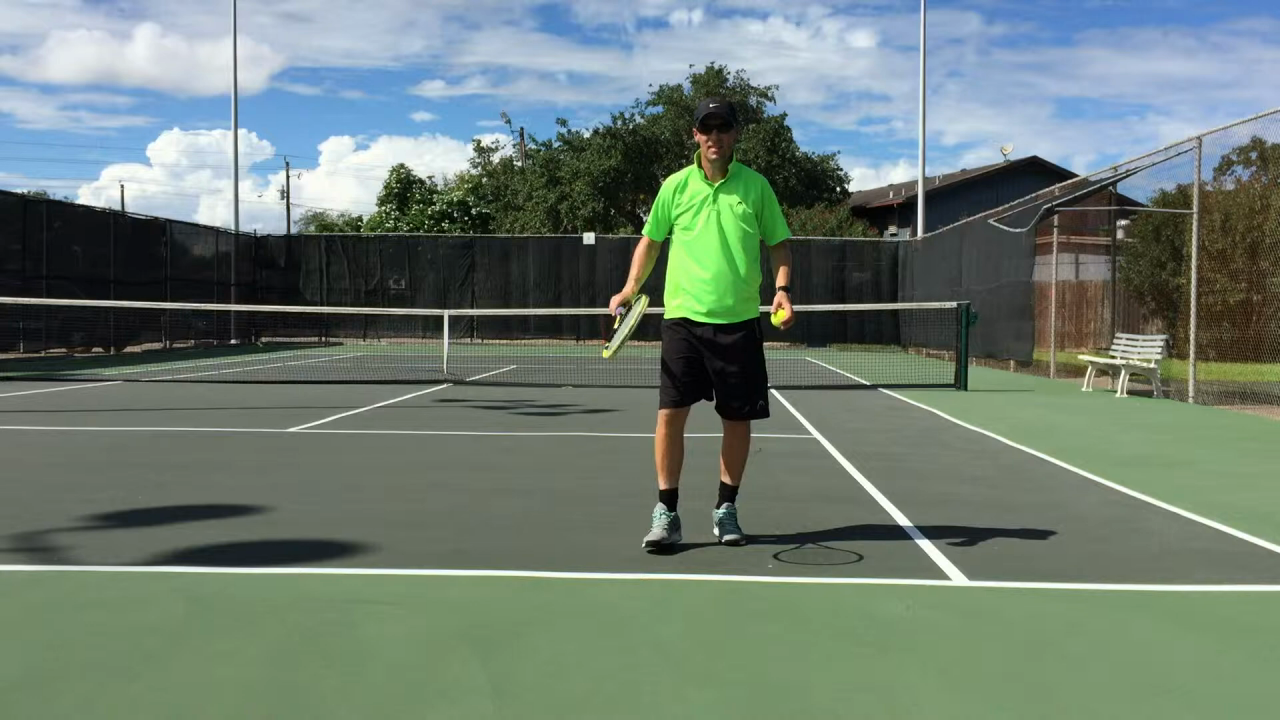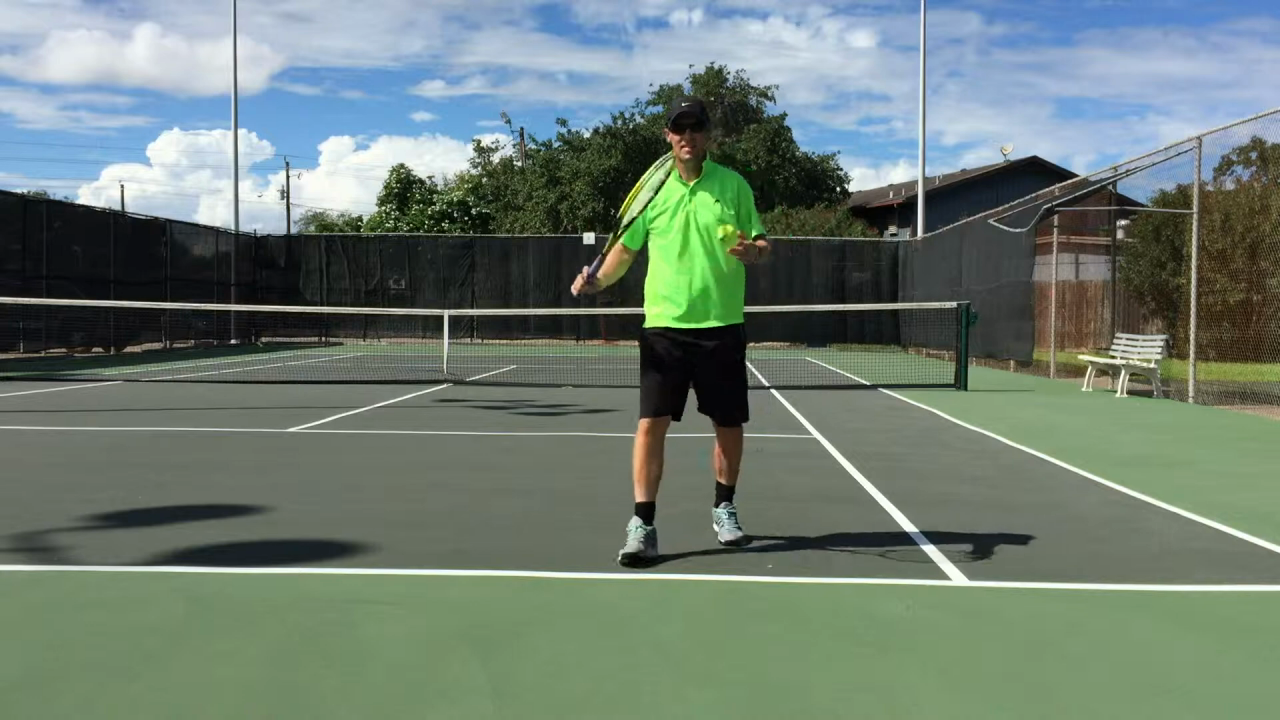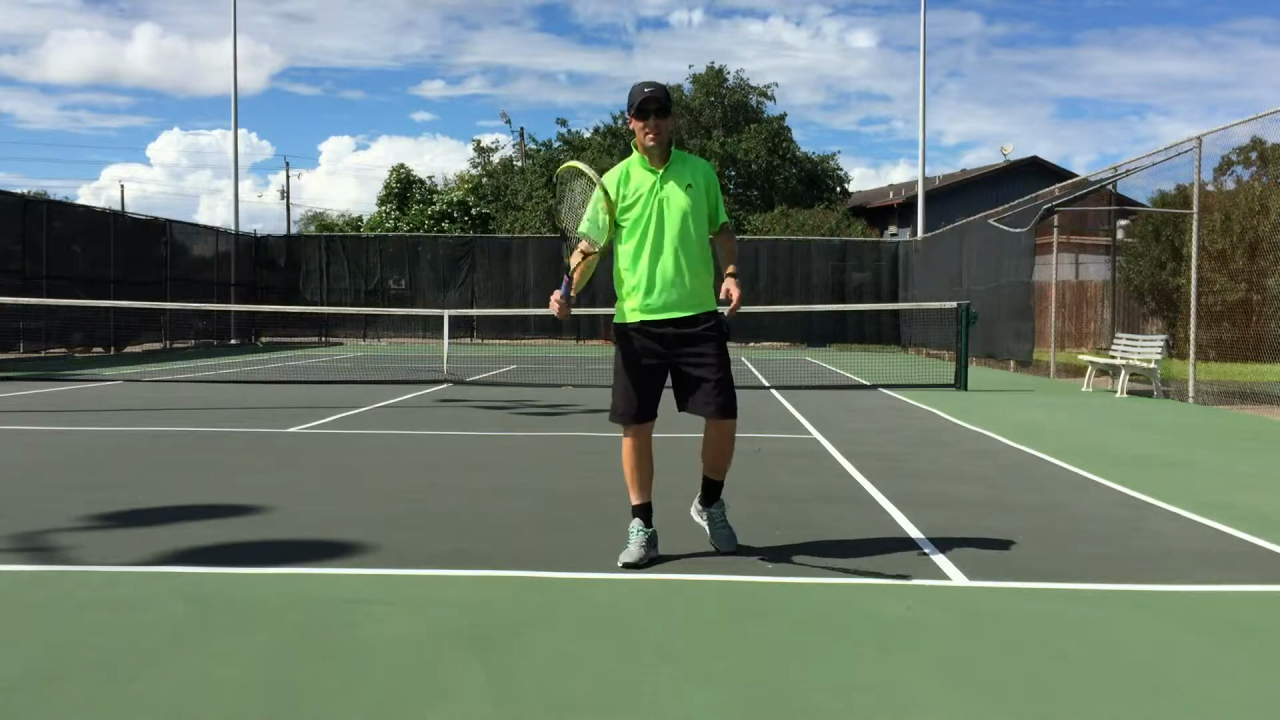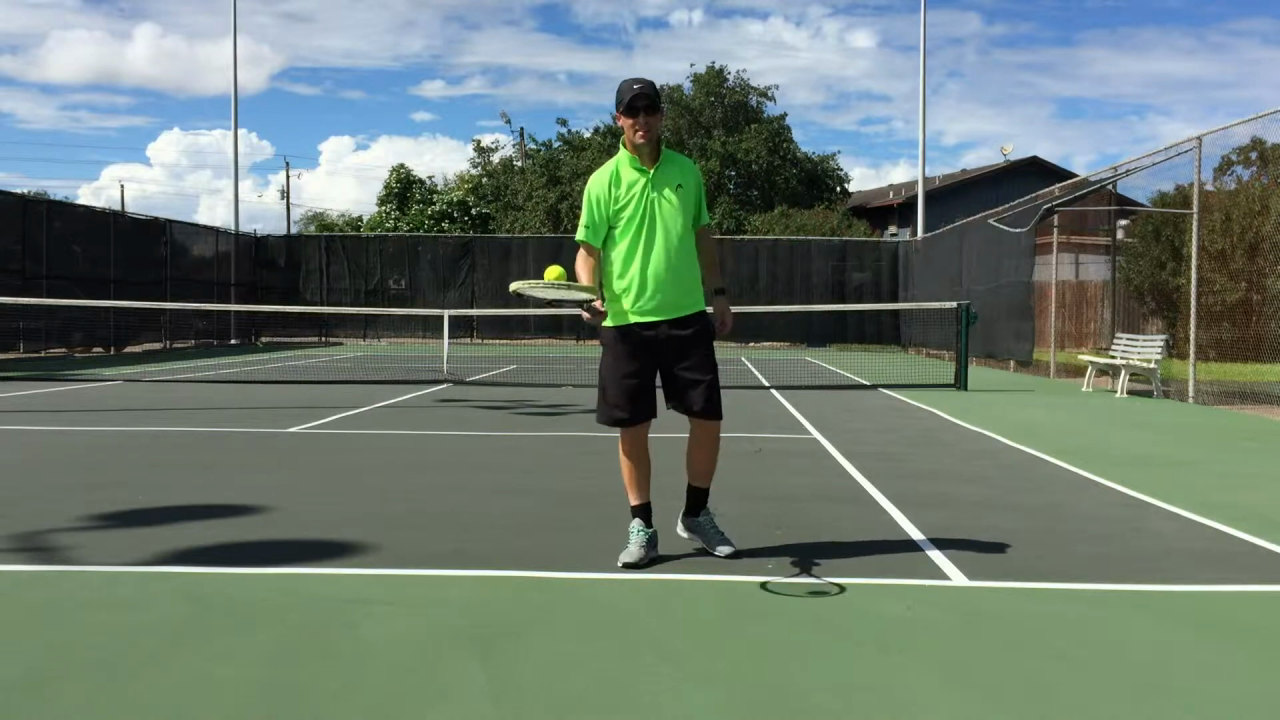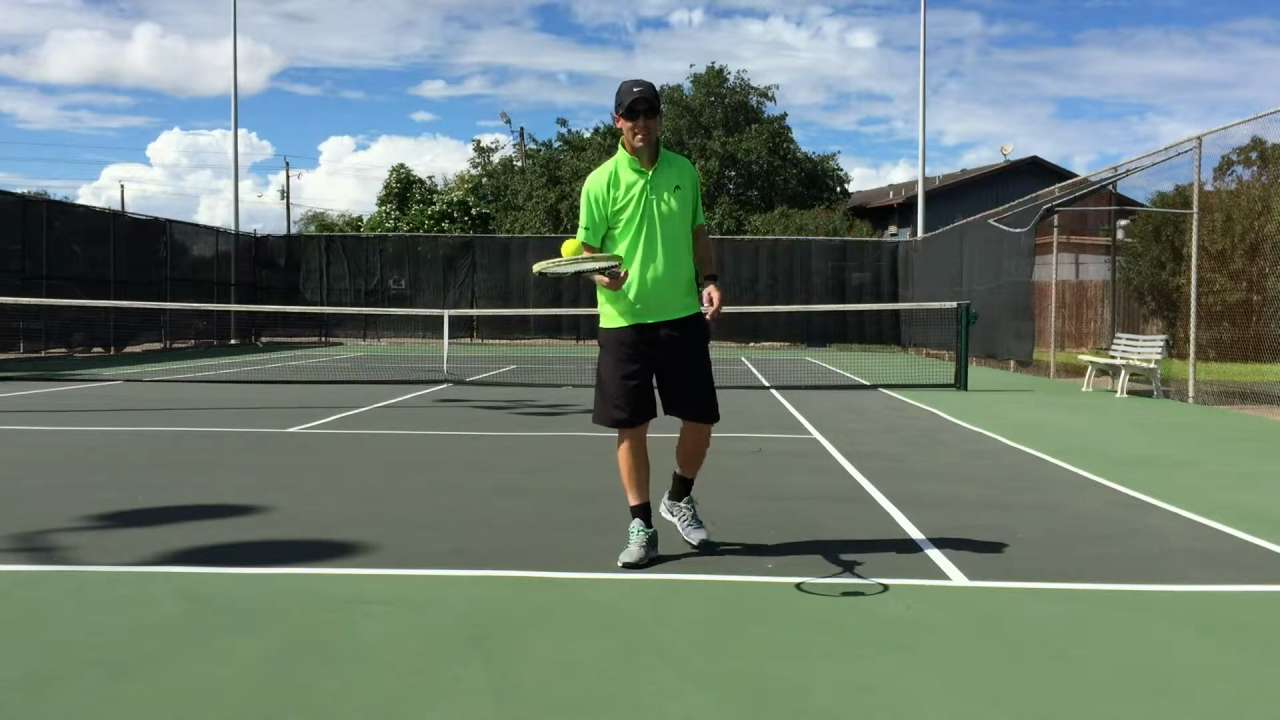
dt=0.3s
person 1, frame 1
left shoulder: (756, 186)
right shoulder: (675, 186)
left elbow: (778, 244)
right elbow: (650, 241)
left wrist: (781, 288)
right wrist: (631, 288)
left hip: (739, 321)
right hip: (684, 318)
left knee: (738, 419)
right knee: (671, 414)
left ankle: (726, 508)
right ankle: (667, 514)
person 1, frame 2
left shoulder: (734, 185)
right shoulder: (651, 189)
left elbow: (761, 240)
right elbow: (626, 249)
left wrist: (751, 250)
right wrist: (596, 280)
left hip: (722, 324)
right hip: (664, 325)
left knee: (728, 424)
right knee: (651, 422)
left ankle: (724, 507)
right ankle: (642, 527)
person 1, frame 3
left shoulder: (701, 172)
right shoulder: (616, 180)
left elbow: (721, 231)
left wrist: (729, 274)
right wrist: (570, 290)
left hip: (699, 316)
right hip: (638, 319)
left knee: (722, 417)
right knee: (636, 425)
left ankle: (710, 503)
right ankle: (642, 530)
person 1, frame 4
left shoulder: (687, 171)
right shoulder: (604, 180)
right elbow: (588, 250)
left wrist: (718, 293)
right wrist: (590, 295)
left hip: (687, 317)
right hip: (628, 322)
left knee: (707, 418)
right knee: (633, 426)
left ankle: (696, 515)
right ankle: (642, 529)
person 1, frame 5
left shoulder: (685, 172)
right shoulder: (601, 181)
right elbow: (588, 249)
left wrist: (709, 279)
right wrist: (602, 275)
left hip: (683, 317)
right hip: (625, 322)
left knee: (701, 419)
right knee: (631, 427)
left ankle: (680, 499)
right ankle: (641, 528)
